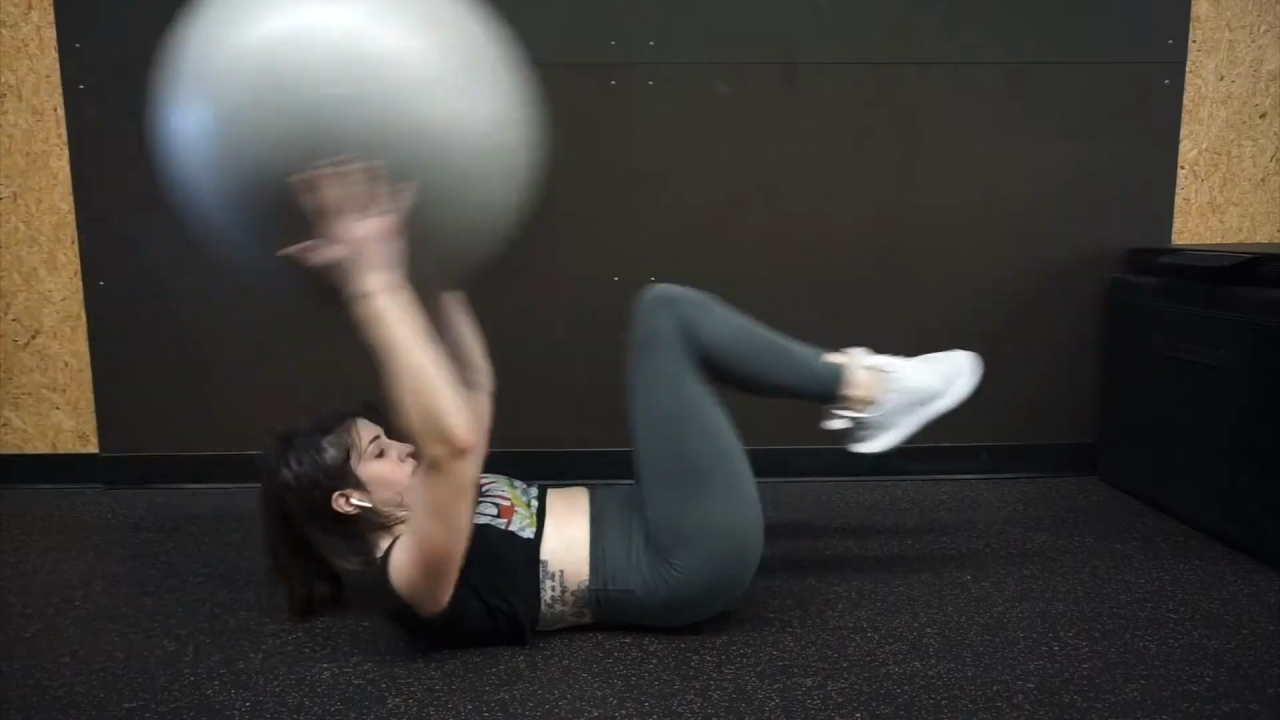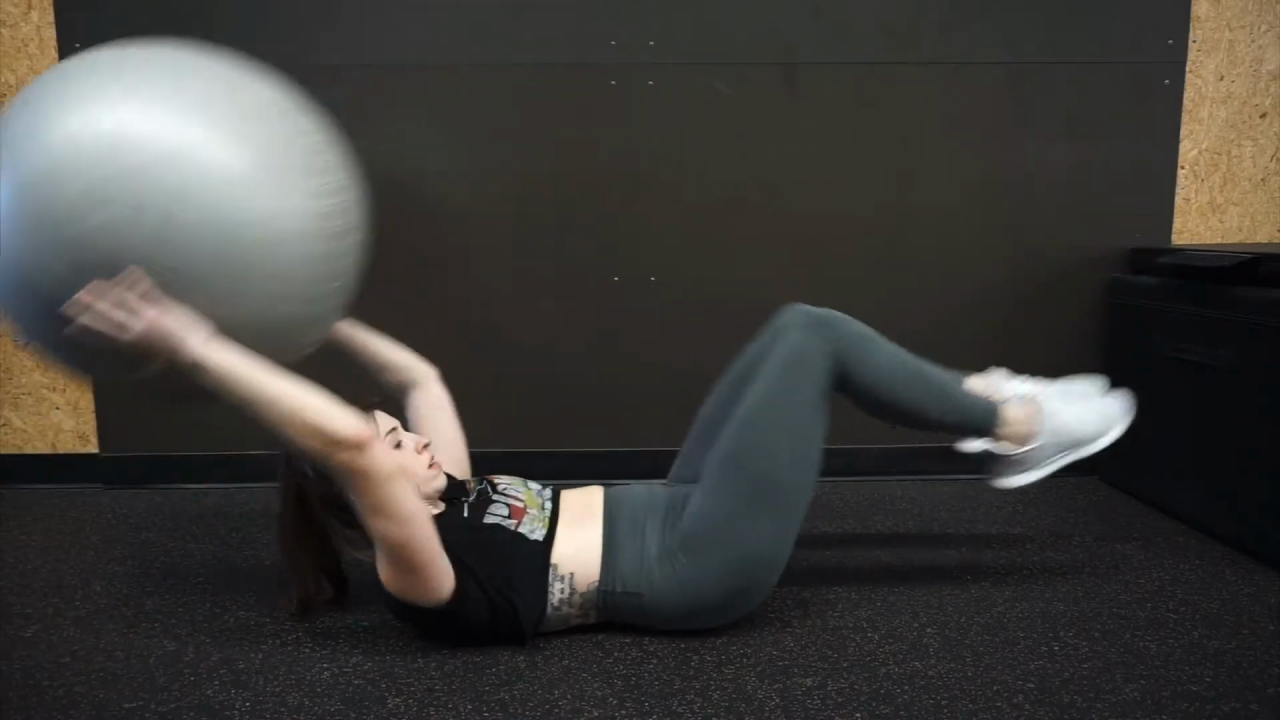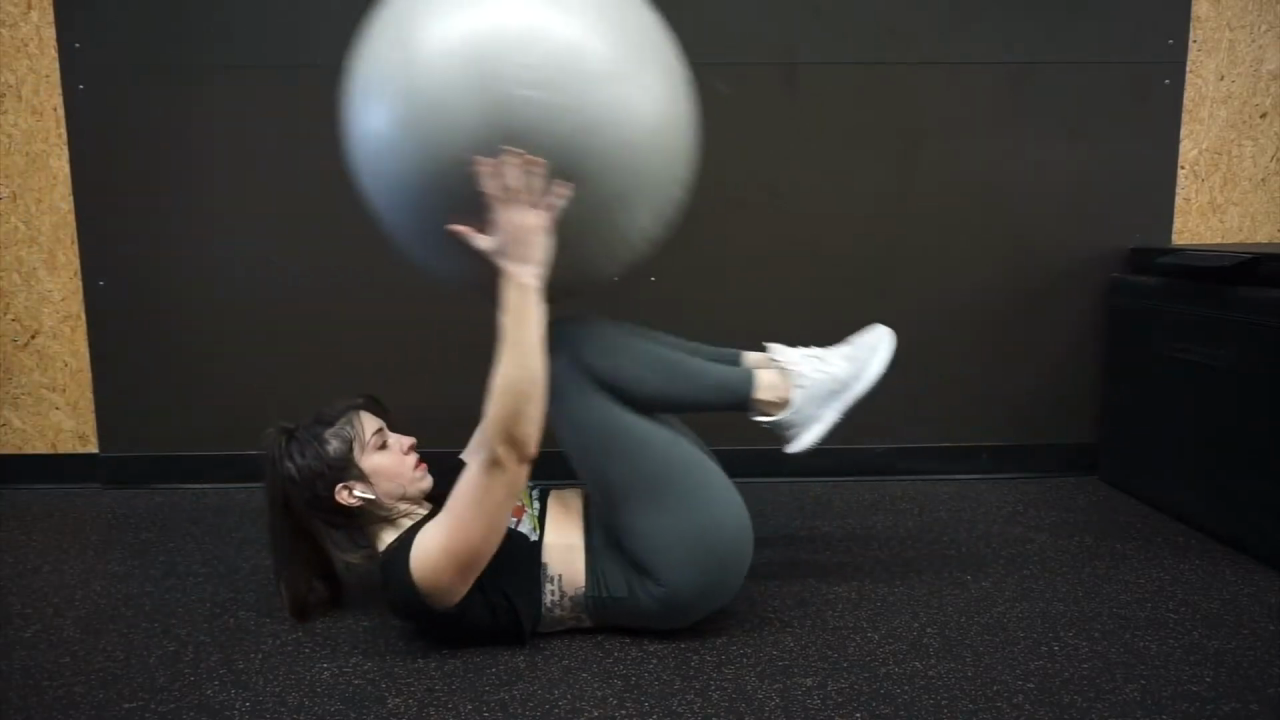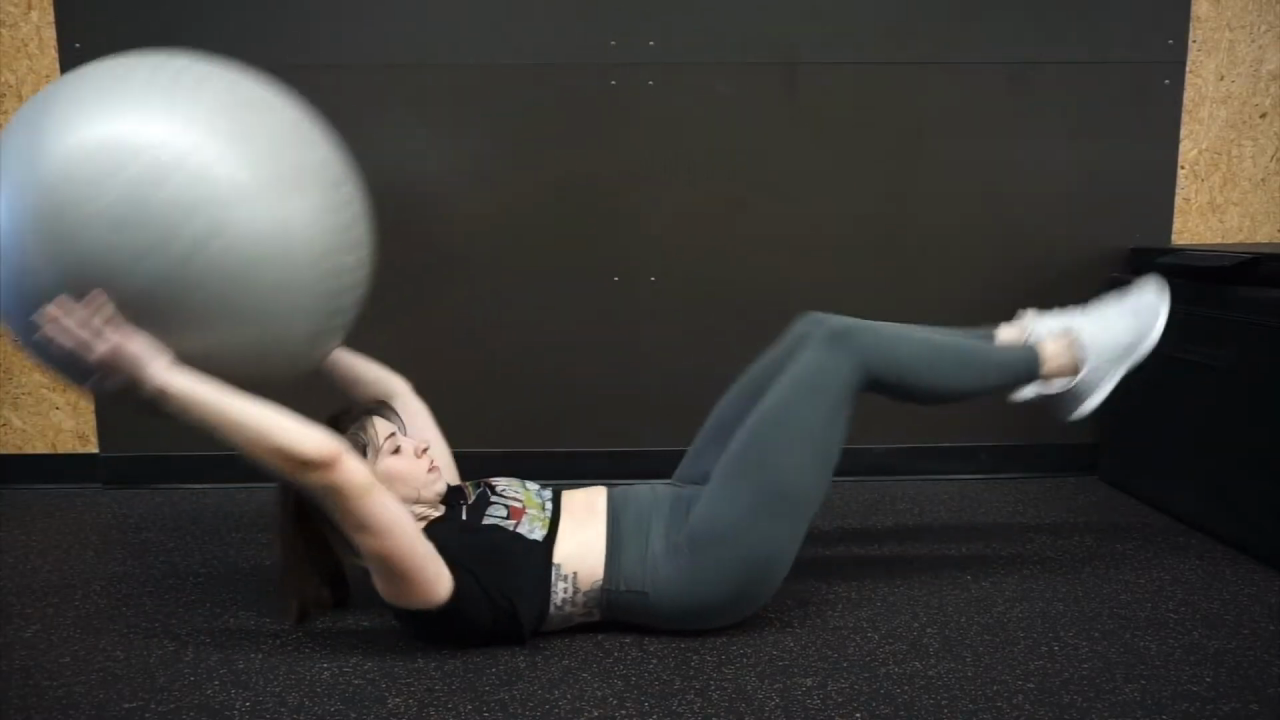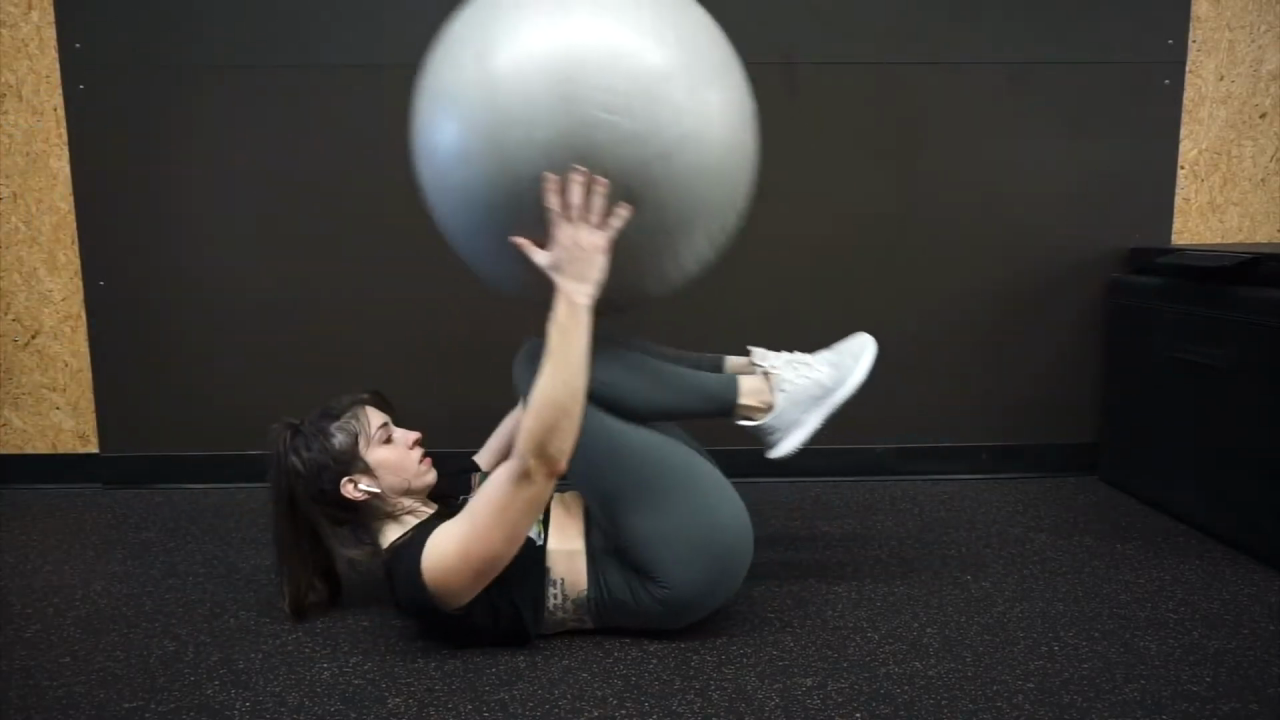
dt=1s
person 1, frame 1
left shoulder: (429, 521)
right shoulder: (418, 582)
left elbow: (475, 384)
right elbow: (445, 442)
left wrist: (416, 277)
right wrist: (374, 283)
left hip: (680, 529)
right hip: (693, 566)
left knee: (665, 319)
right knee: (660, 311)
left ankle: (856, 376)
right ankle: (863, 391)
person 1, frame 2
left shoulder: (448, 506)
right shoulder: (421, 578)
left elbow: (421, 379)
right elbow: (348, 441)
right wrist: (195, 343)
left hip: (676, 520)
right hip: (702, 568)
left knee: (799, 329)
right knee: (811, 336)
left ankle: (984, 401)
right ankle: (1015, 424)
person 1, frame 3
left shoulder: (425, 514)
right shoulder: (422, 571)
right elbow: (511, 443)
left wrist: (520, 268)
right wrist: (521, 274)
left hip: (678, 543)
right hip: (692, 553)
left knee: (560, 354)
right knee: (565, 351)
left ankle: (777, 378)
right ankle: (778, 392)
person 1, frame 4
left shoulder: (449, 513)
right shoulder: (426, 588)
left elbow: (393, 389)
right elbow: (322, 458)
right wrist: (160, 372)
left hip: (681, 517)
right hip: (708, 567)
left knee: (819, 339)
right knee: (833, 347)
left ankle: (1030, 347)
right ankle: (1059, 355)
person 1, frame 5
left shoulder: (437, 505)
right shoulder: (428, 569)
left elbow: (544, 412)
right elbow: (541, 460)
left wrist: (572, 283)
right wrist: (574, 290)
left hip: (677, 541)
right hip: (692, 556)
left knee: (551, 366)
right knee: (549, 364)
left ankle: (758, 380)
right ankle: (761, 397)
